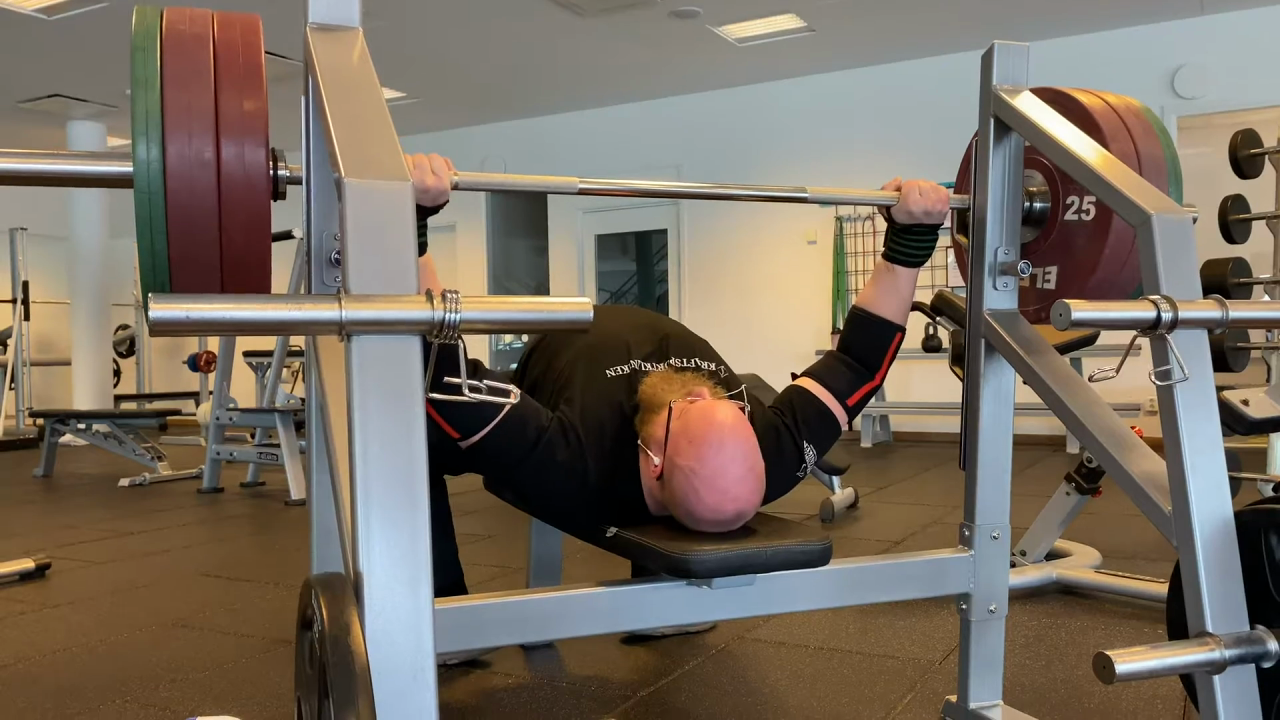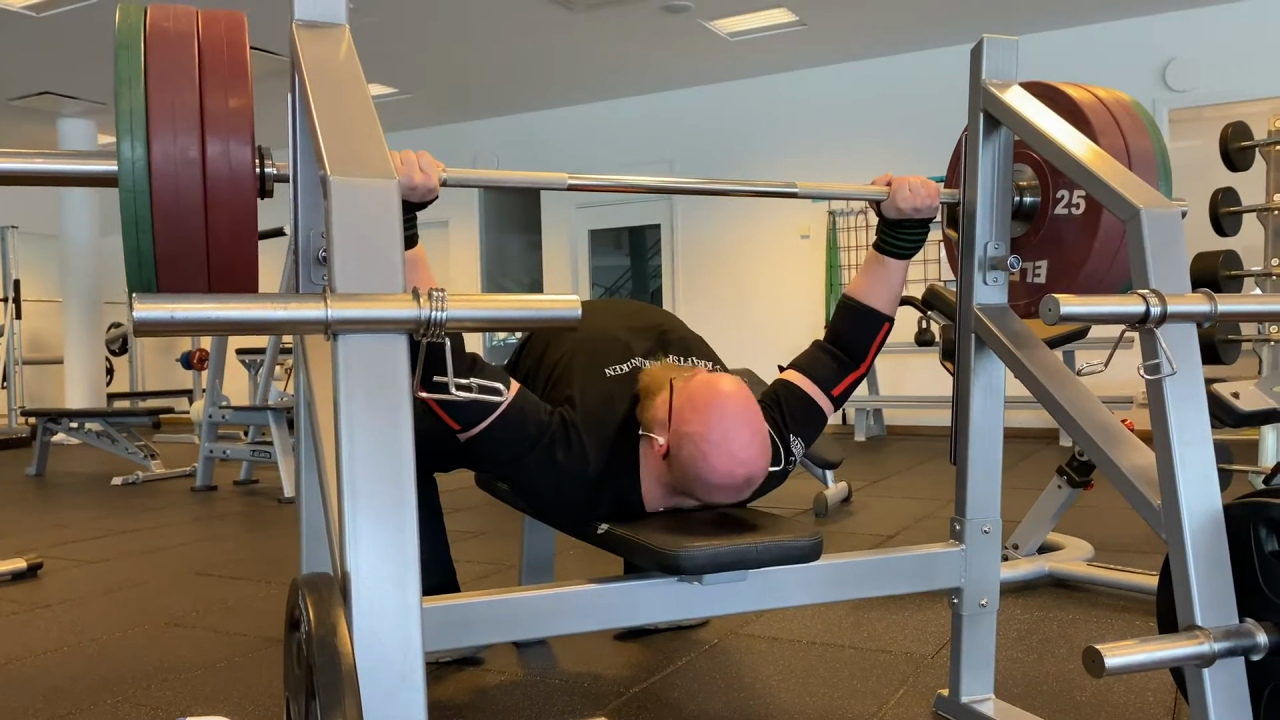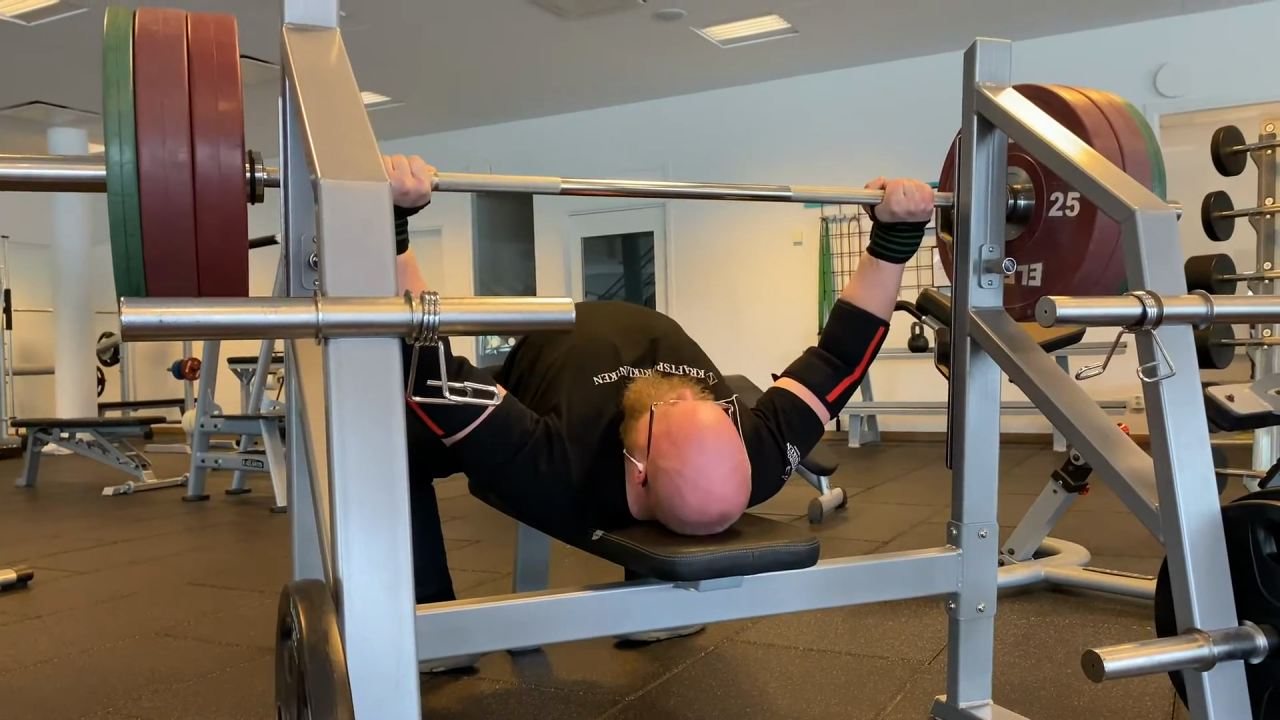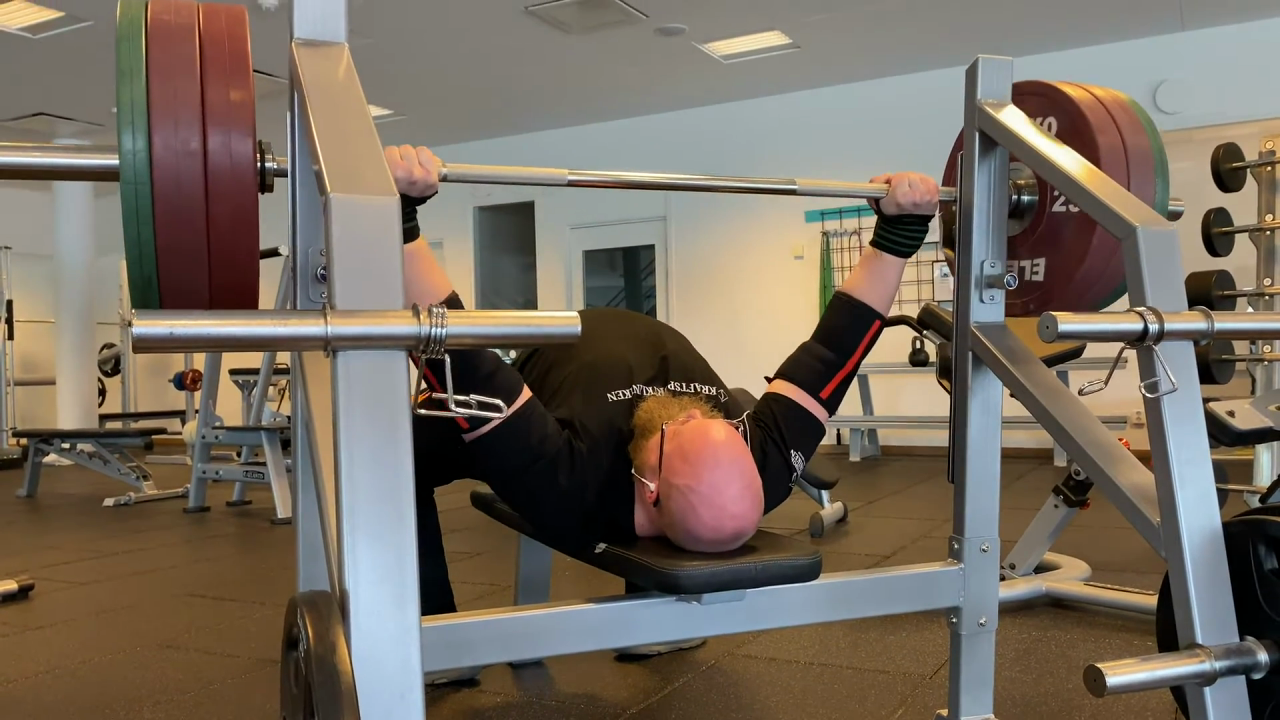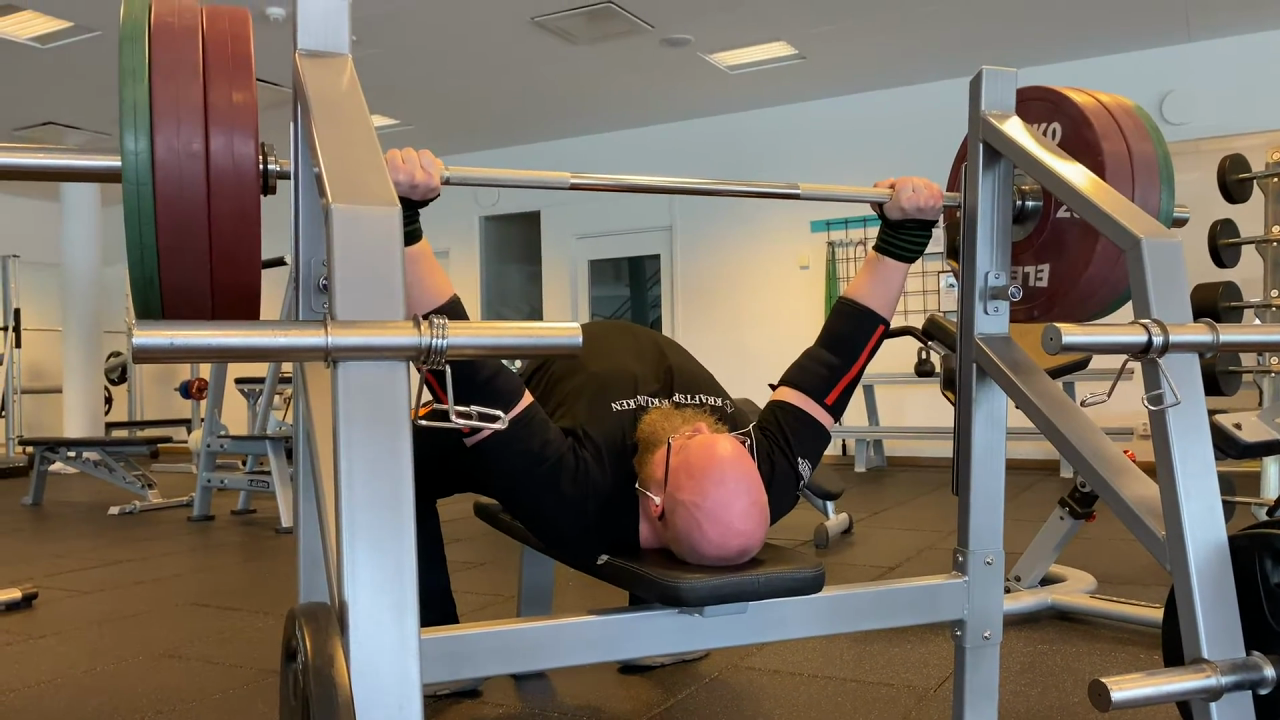
dt=1s
person 1, frame 1
left shoulder: (565, 469)
right shoulder: (775, 462)
left elbow: (438, 373)
right elbow: (862, 359)
left wrist: (415, 217)
right wrist: (912, 237)
person 1, frame 2
left shoulder: (567, 469)
right shoulder: (762, 459)
left elbow: (439, 364)
right elbow: (846, 353)
left wrist: (404, 216)
right wrist: (902, 233)
person 1, frame 3
left shoulder: (554, 477)
right shoulder: (760, 464)
left elbow: (425, 368)
right elbow: (842, 356)
left wrist: (395, 221)
right wrist: (896, 235)
person 1, frame 4
left shoulder: (566, 489)
right shoulder: (766, 471)
left elbow: (451, 356)
right elbow: (836, 351)
left wrist: (400, 213)
right wrist: (900, 230)
person 1, frame 5
left shoulder: (571, 500)
right shoulder: (773, 480)
left elbow: (458, 361)
right elbow: (837, 359)
left wrist: (402, 217)
right wrist: (905, 235)
